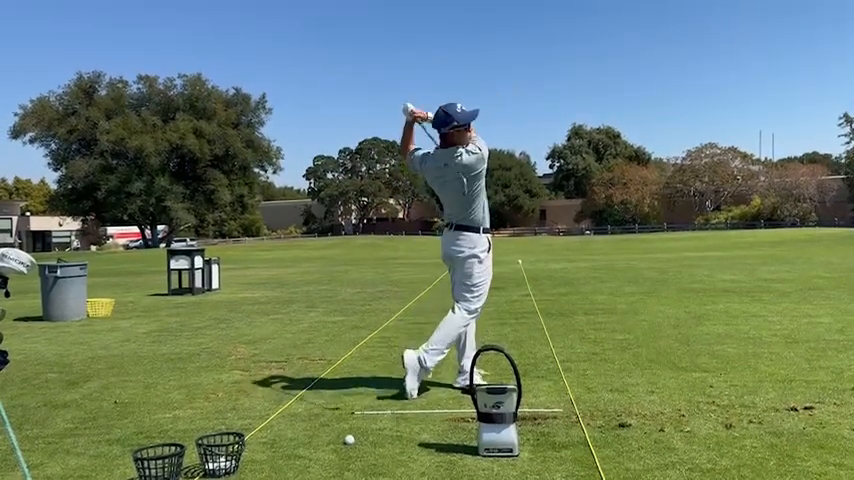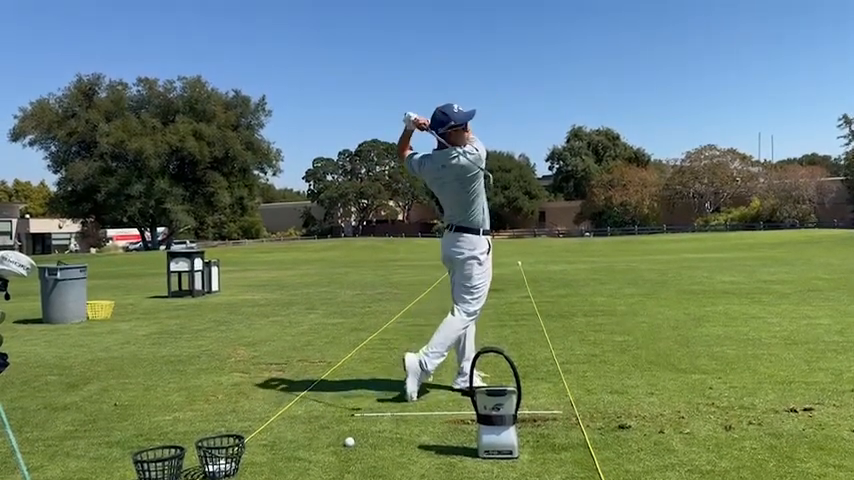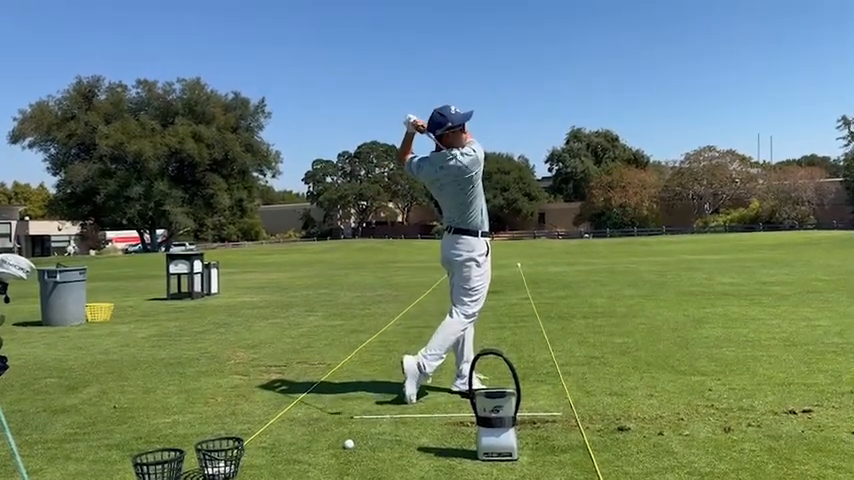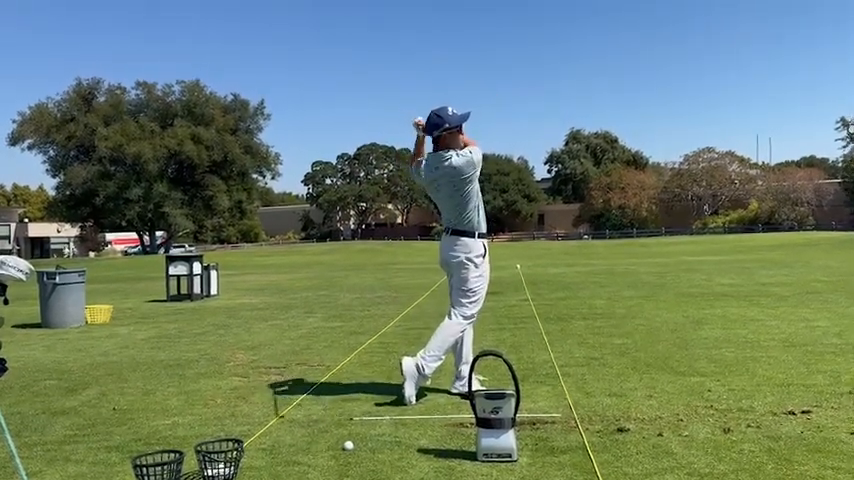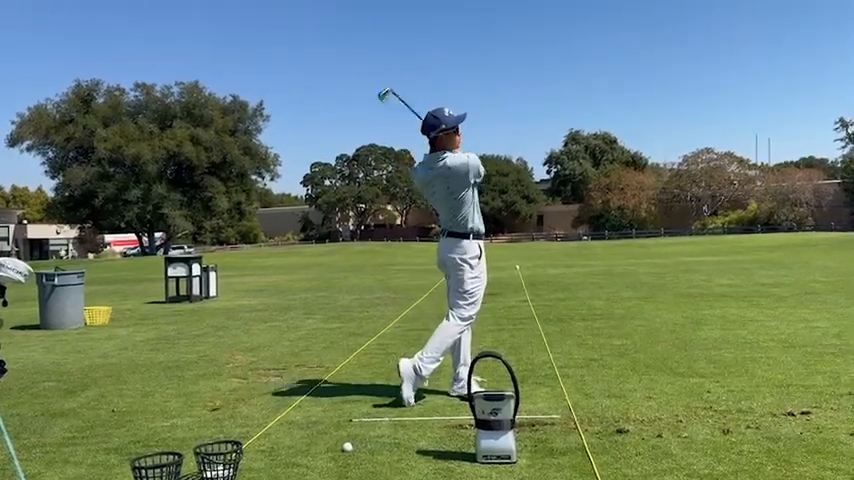
dt=0.3s
person 1, frame 1
left shoulder: (428, 162)
right shoulder: (476, 157)
left elbow: (406, 150)
right elbow: (473, 138)
left wrist: (410, 121)
right wrist: (431, 118)
left hip: (452, 238)
right hip: (473, 242)
left knee: (465, 306)
right knee: (467, 308)
left ankle: (466, 374)
right ankle: (422, 360)
person 1, frame 2
left shoulder: (427, 164)
right shoulder: (473, 157)
left elbow: (402, 154)
right elbow: (471, 139)
left wrist: (409, 127)
right wrist: (435, 127)
left hip: (452, 240)
right hip: (474, 243)
left knee: (464, 308)
right knee: (466, 310)
left ankle: (466, 376)
right ankle: (423, 363)
person 1, frame 3
left shoulder: (426, 166)
right shoulder: (471, 159)
left elbow: (403, 158)
right elbow: (469, 141)
left wrist: (411, 131)
right wrist: (434, 129)
left hip: (452, 241)
right hip: (473, 245)
left knee: (463, 310)
right knee: (464, 312)
left ankle: (465, 379)
right ankle: (421, 365)
person 1, frame 4
left shoulder: (425, 169)
right shoulder: (466, 162)
right elbow: (472, 144)
left wrist: (421, 135)
right wrist: (441, 133)
left hip: (451, 243)
right hip: (470, 246)
left knee: (462, 312)
right knee: (463, 314)
left ankle: (463, 380)
right ankle: (419, 367)
person 1, frame 5
left shoulder: (421, 171)
right shoulder: (466, 163)
right elbow: (479, 174)
left wrist: (450, 151)
right wrist: (457, 150)
left hip: (448, 244)
right hip: (467, 248)
left knee: (461, 314)
right knee: (461, 316)
left ankle: (462, 382)
right ankle: (418, 369)
